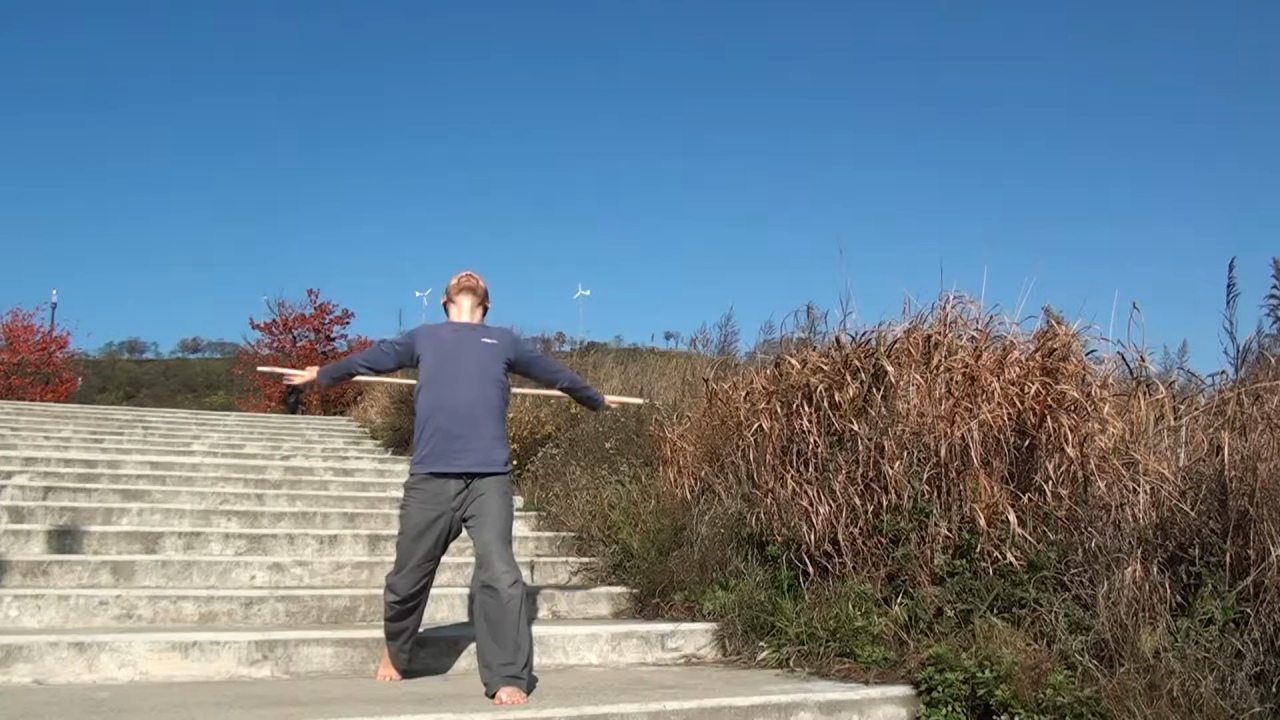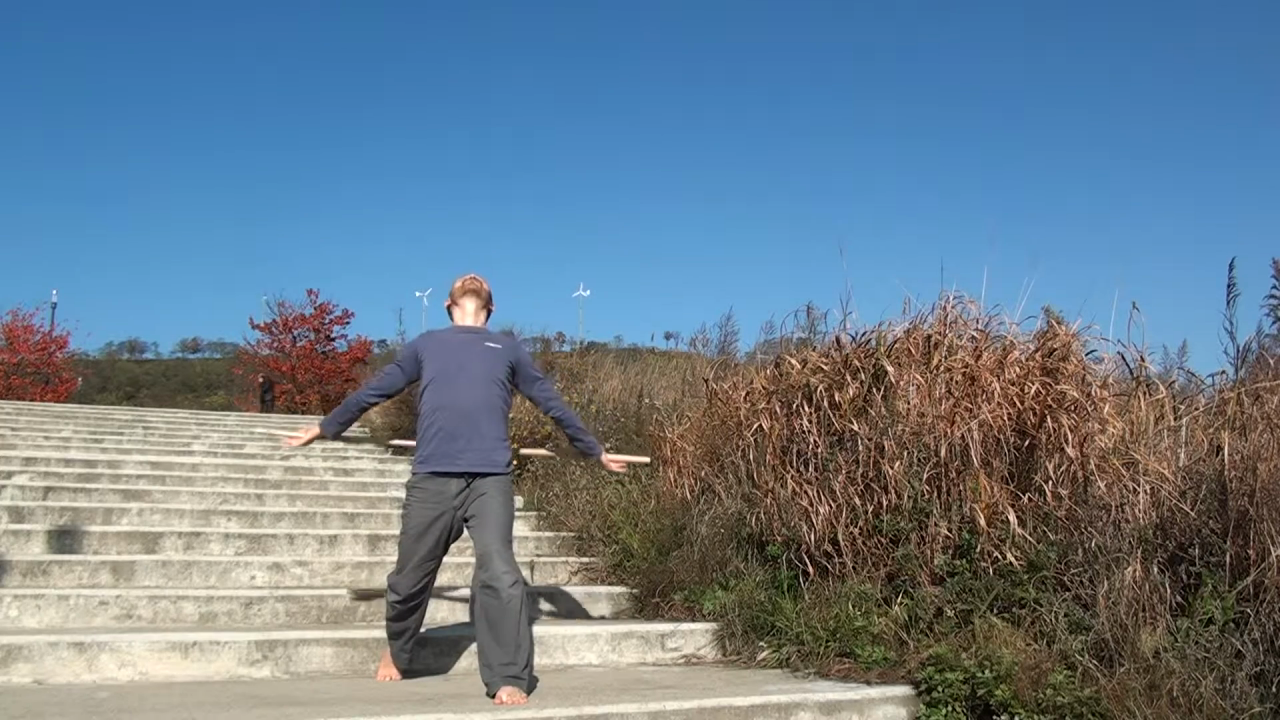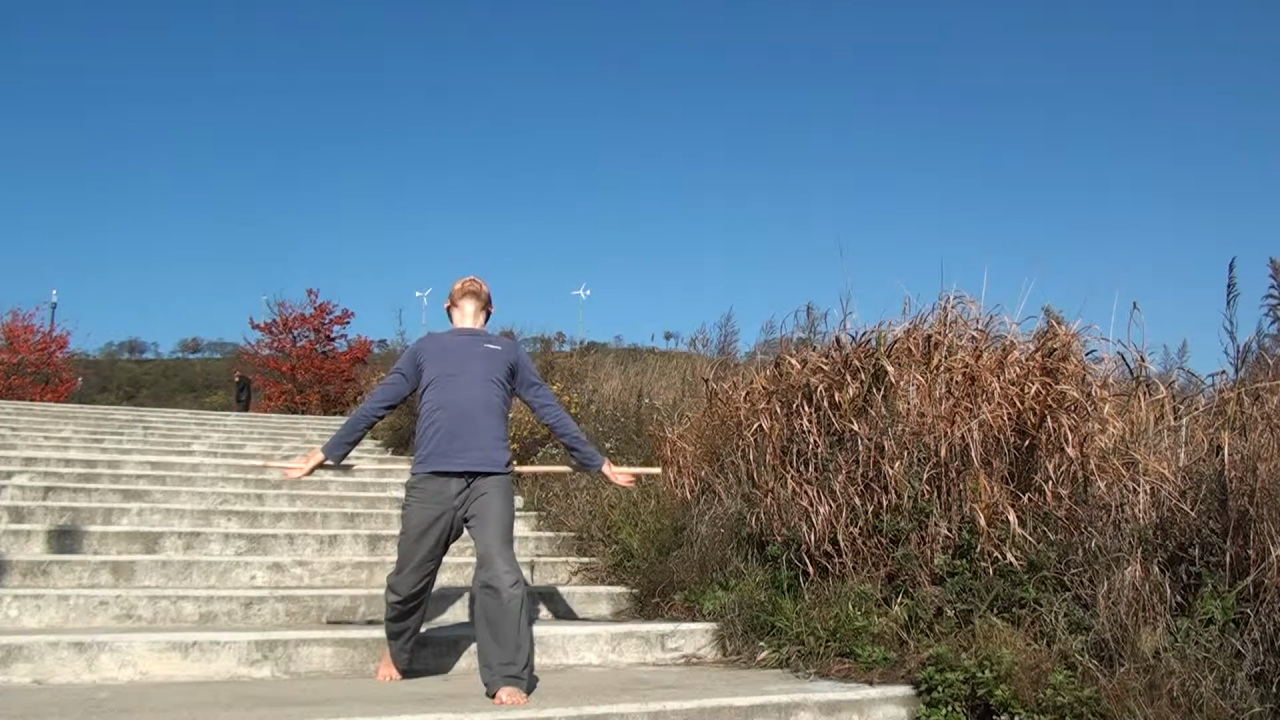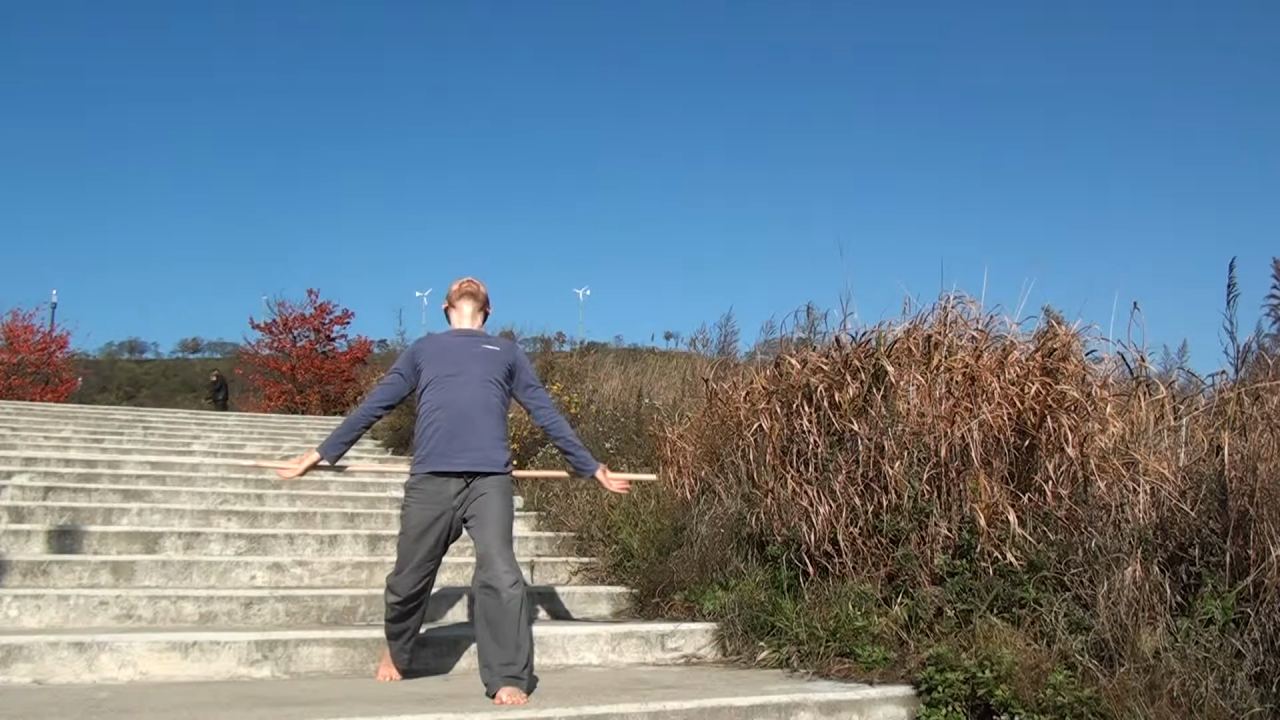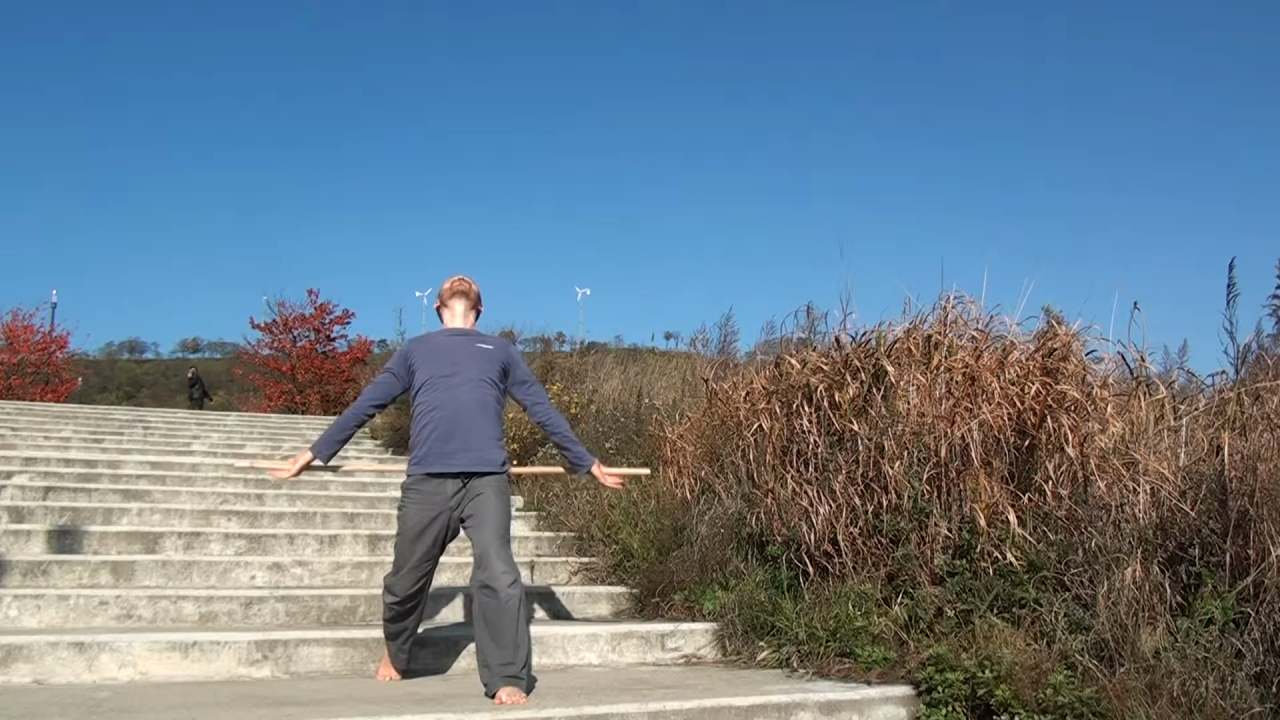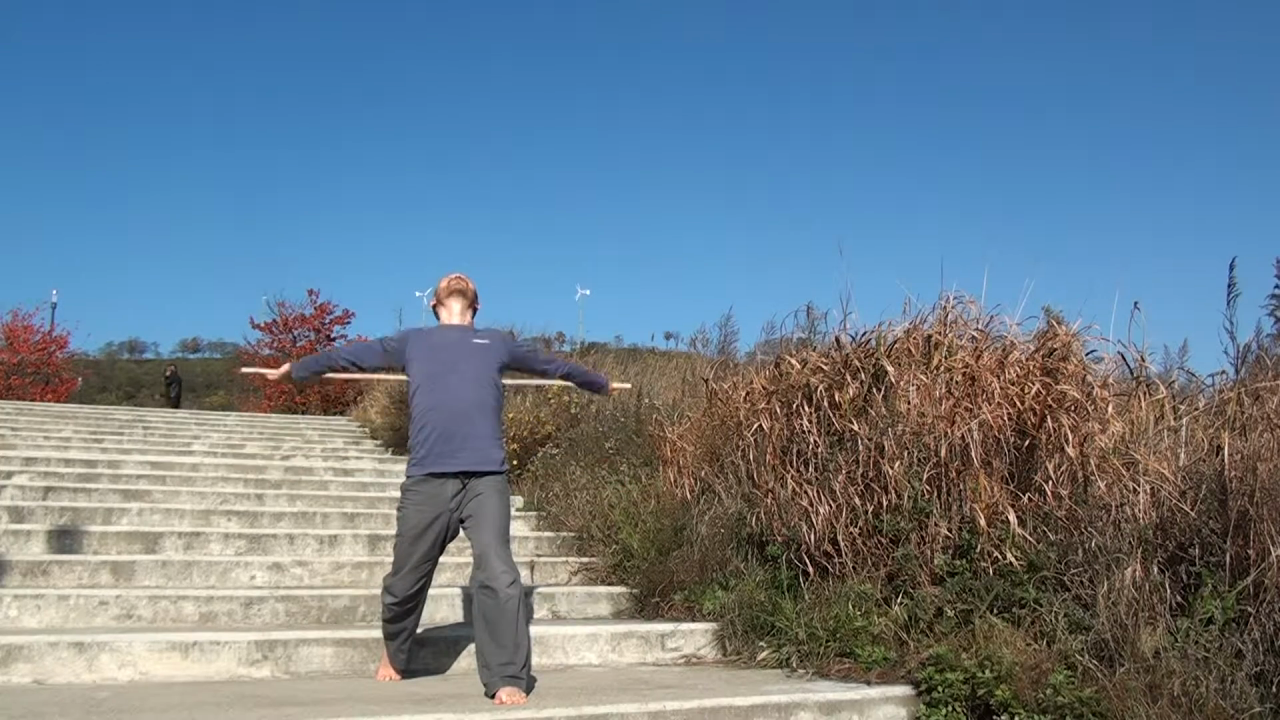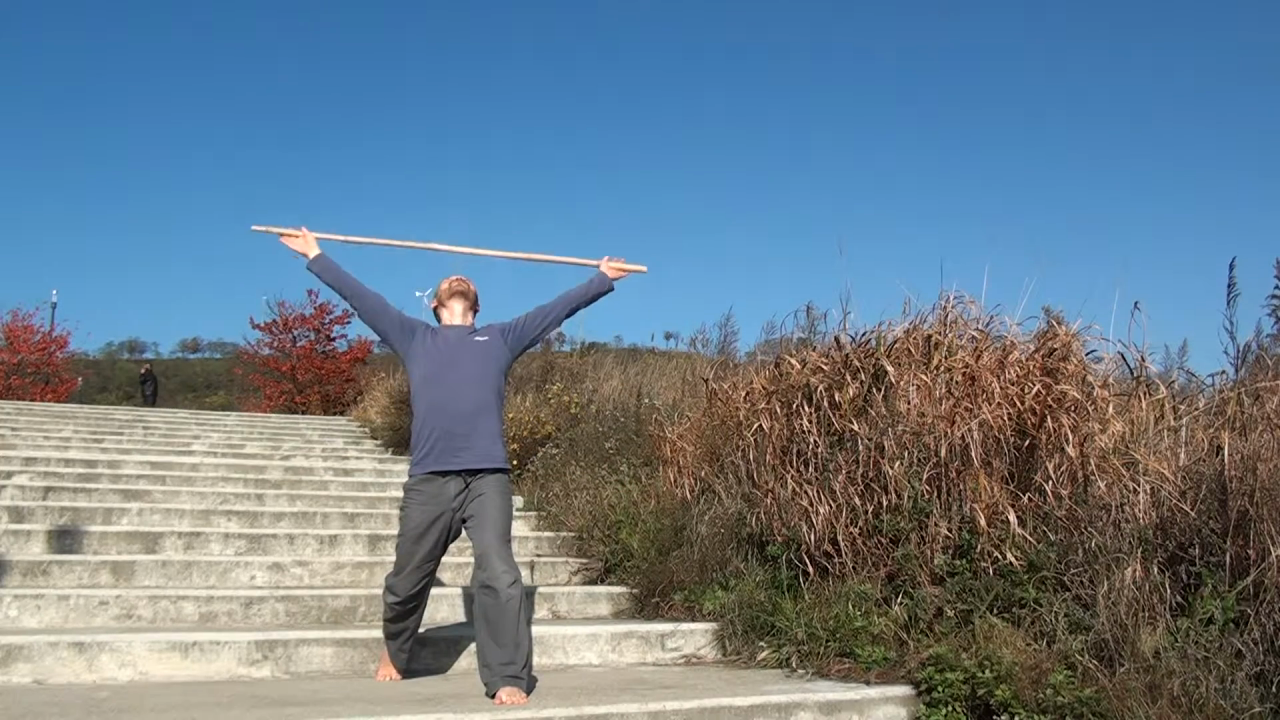
dt=0.4s
person 1, frame 1
left shoulder: (504, 342)
right shoulder: (423, 338)
left elbow: (558, 374)
right elbow: (368, 359)
left wrist: (596, 400)
right wrist: (321, 374)
left hip: (488, 477)
right hip: (430, 477)
left knee: (499, 575)
right knee: (408, 577)
left ankle: (508, 679)
right ankle: (395, 654)
person 1, frame 2
left shoulder: (509, 349)
right shoulder: (426, 344)
left elbow: (553, 403)
right elbow: (374, 390)
left wrist: (594, 450)
right wrist: (325, 428)
left hip: (490, 478)
right hip: (431, 478)
left knee: (499, 575)
right knee: (409, 576)
left ankle: (509, 679)
right ankle: (396, 652)
person 1, frame 3
left shoulder: (508, 352)
right shoulder: (425, 348)
left elbow: (551, 411)
right elbow: (376, 404)
left wrist: (597, 462)
right wrist: (327, 453)
left hip: (490, 478)
right hip: (431, 478)
left knee: (500, 574)
right knee: (409, 577)
left ankle: (510, 679)
right ankle: (396, 653)
person 1, frame 4
left shoulder: (507, 352)
right shoulder: (423, 348)
left elbow: (547, 413)
right elbow: (375, 404)
left wrist: (591, 467)
right wrist: (322, 453)
left hip: (490, 478)
right hip: (430, 478)
left knee: (500, 575)
right knee: (408, 577)
left ankle: (509, 679)
right ankle: (396, 654)
person 1, frame 5
left shoulder: (500, 350)
right shoulder: (416, 349)
left elbow: (542, 408)
right elbow: (366, 403)
left wrist: (586, 462)
right wrist: (314, 453)
left hip: (486, 478)
right hip: (426, 479)
left knee: (498, 575)
right knee: (406, 578)
left ankle: (508, 680)
right ankle: (395, 654)
person 1, frame 6
left shoulder: (498, 343)
right shoulder: (412, 342)
left elbow: (554, 365)
right elbow: (350, 356)
left wrist: (599, 384)
right wrist: (295, 369)
left hip: (486, 477)
right hip: (426, 479)
left knee: (497, 575)
right knee: (405, 578)
left ankle: (508, 679)
right ankle: (393, 655)
person 1, frame 7
left shoulder: (500, 339)
right shoulder: (414, 337)
left elbow: (559, 307)
right elbow: (359, 296)
left wrist: (603, 277)
right wrist: (314, 255)
left hip: (488, 476)
right hip: (429, 479)
left knee: (498, 575)
right knee: (407, 578)
left ankle: (509, 679)
right ankle: (395, 655)
